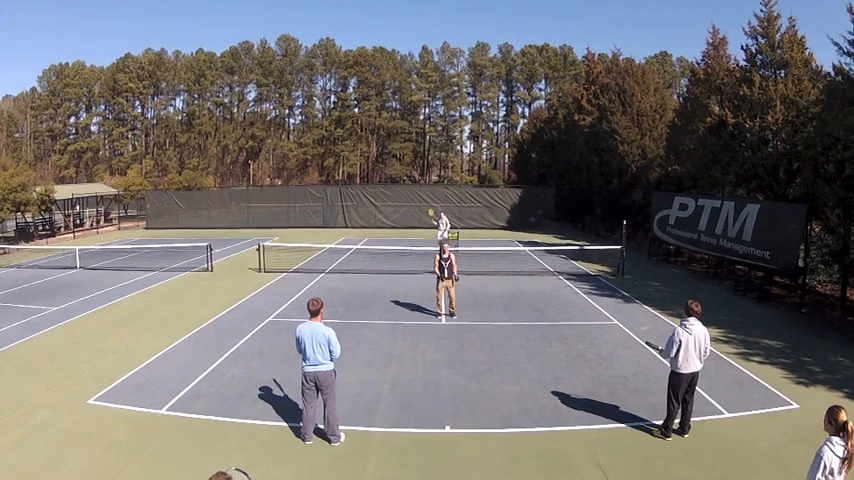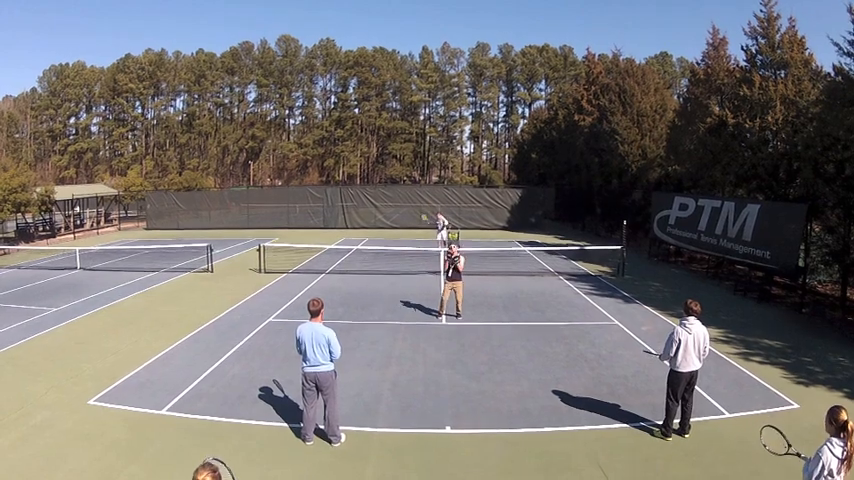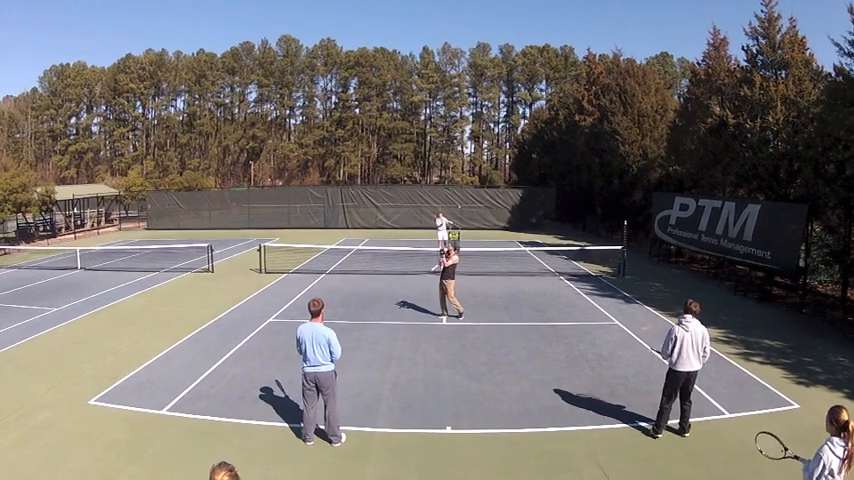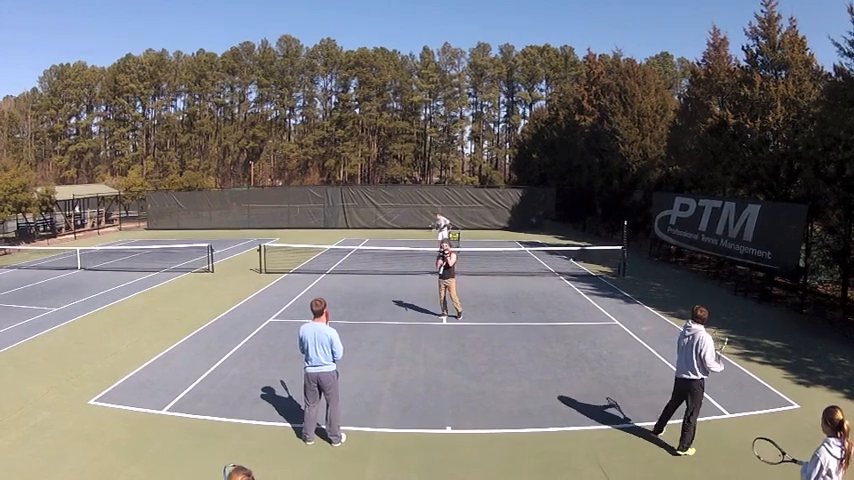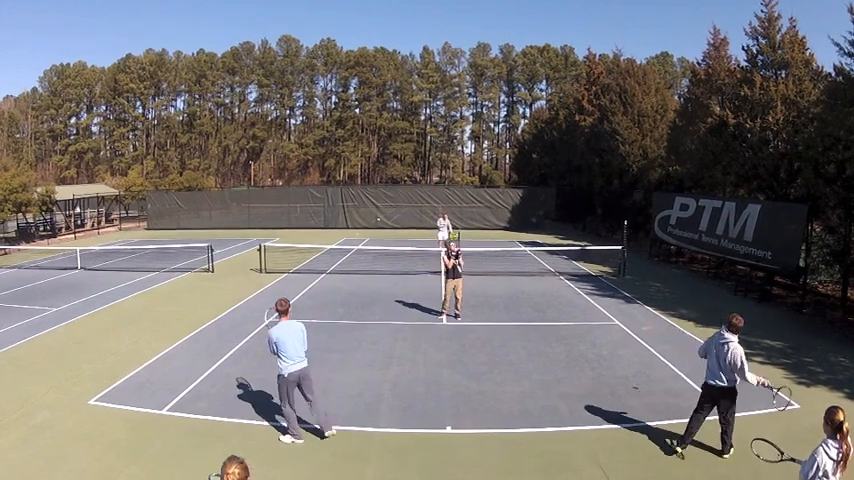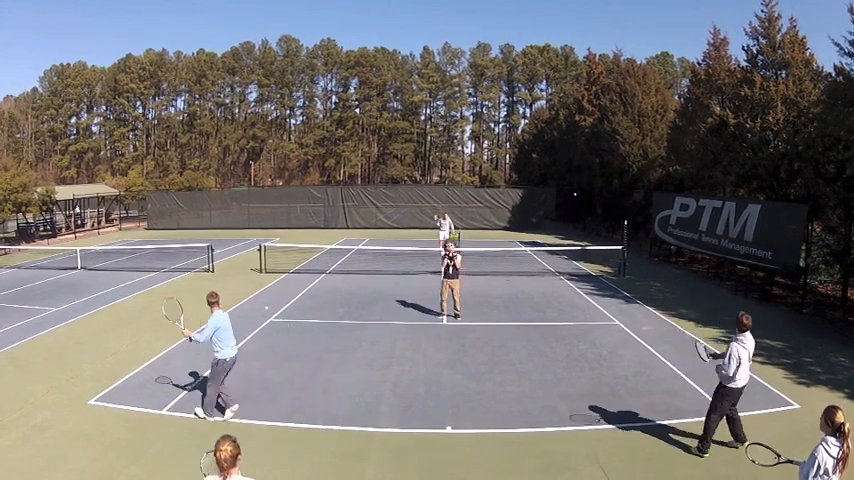
dt=0.7s
person 1, frame 1
left shoulder: (300, 329)
right shoulder: (328, 331)
left elbow: (299, 350)
right elbow: (336, 354)
left hip: (308, 371)
right hip: (325, 372)
left knee: (308, 405)
right knee: (330, 405)
left ankle: (307, 435)
right ankle: (334, 437)
person 1, frame 2
left shoulder: (300, 329)
right shoulder: (328, 332)
left elbow: (299, 351)
right elbow: (336, 355)
left hip: (308, 372)
right hip: (326, 372)
left knee: (308, 405)
right knee: (331, 406)
left ankle: (307, 436)
right ankle: (335, 437)
person 1, frame 3
left shoulder: (301, 330)
right shoulder: (328, 332)
left elbow: (300, 351)
right elbow: (337, 356)
left hip: (308, 372)
right hip: (326, 372)
left knee: (309, 406)
right knee: (331, 406)
left ankle: (308, 436)
right ankle: (335, 438)
person 1, frame 4
left shoulder: (303, 329)
right shoulder: (331, 332)
left elbow: (302, 350)
right elbow: (338, 356)
left hip: (310, 372)
right hip: (328, 373)
left knee: (310, 406)
right knee: (332, 406)
left ankle: (308, 436)
right ankle: (335, 437)
person 1, frame 5
left shoulder: (272, 332)
right shoulder: (300, 326)
left elbow: (274, 352)
left hip: (287, 373)
right hip: (303, 368)
left knee: (287, 405)
right knee: (312, 400)
left ankle: (295, 435)
right ankle: (327, 428)
person 1, frame 6
left shoulder: (215, 318)
right shoulder: (223, 314)
left elbow: (203, 338)
right elbow: (209, 333)
left wrist: (190, 334)
right wrist: (194, 335)
left hip: (223, 358)
right hip: (232, 355)
left knee: (212, 385)
right knee: (218, 383)
left ankle: (207, 413)
right ankle: (231, 404)
person 2, frame 1
left shoulder: (680, 331)
right shoulder: (704, 331)
left elbow: (669, 353)
right elbow: (706, 353)
left wrist: (661, 352)
left hip: (680, 372)
right hip: (695, 372)
left knee: (674, 402)
right knee: (688, 401)
left ankle: (666, 431)
right ankle: (684, 429)
person 2, frame 2
left shoulder: (679, 330)
right shoulder: (703, 330)
left elbow: (669, 352)
right elbow: (705, 352)
left wrist: (662, 357)
left hip: (679, 371)
right hip: (694, 371)
left knee: (672, 401)
right knee: (687, 400)
left ankle: (667, 431)
right ankle: (684, 429)
person 2, frame 3
left shoulder: (676, 329)
right shoulder: (702, 330)
left elbow: (665, 352)
right elbow: (706, 353)
left wrist: (665, 356)
left hip: (676, 370)
right hip: (693, 371)
left knee: (667, 400)
right knee: (686, 400)
left ankle: (658, 429)
right ankle: (684, 428)
person 2, frame 4
left shoulder: (683, 334)
right shoulder: (705, 337)
right elbow: (709, 364)
right wrist: (721, 365)
left hip: (680, 378)
right hip: (695, 380)
left knee: (673, 404)
right knee: (691, 414)
left ankle: (658, 429)
right ankle: (684, 447)
person 2, frame 5
left shoulder: (714, 338)
right shoulder: (736, 349)
left elbow: (701, 353)
right elbow: (744, 374)
right wrist: (760, 381)
left hip: (710, 385)
right hip: (727, 390)
left knee: (698, 414)
right knee: (727, 420)
left ankle: (682, 443)
right ankle: (726, 449)
person 2, frame 6
left shoulder: (734, 346)
right shoulder: (749, 340)
left elbow: (726, 372)
left wrist: (718, 368)
right wrist: (720, 355)
left hip: (730, 385)
right hip: (741, 383)
left knee: (713, 415)
right knee: (730, 410)
left ankle: (703, 448)
right ankle: (740, 438)
